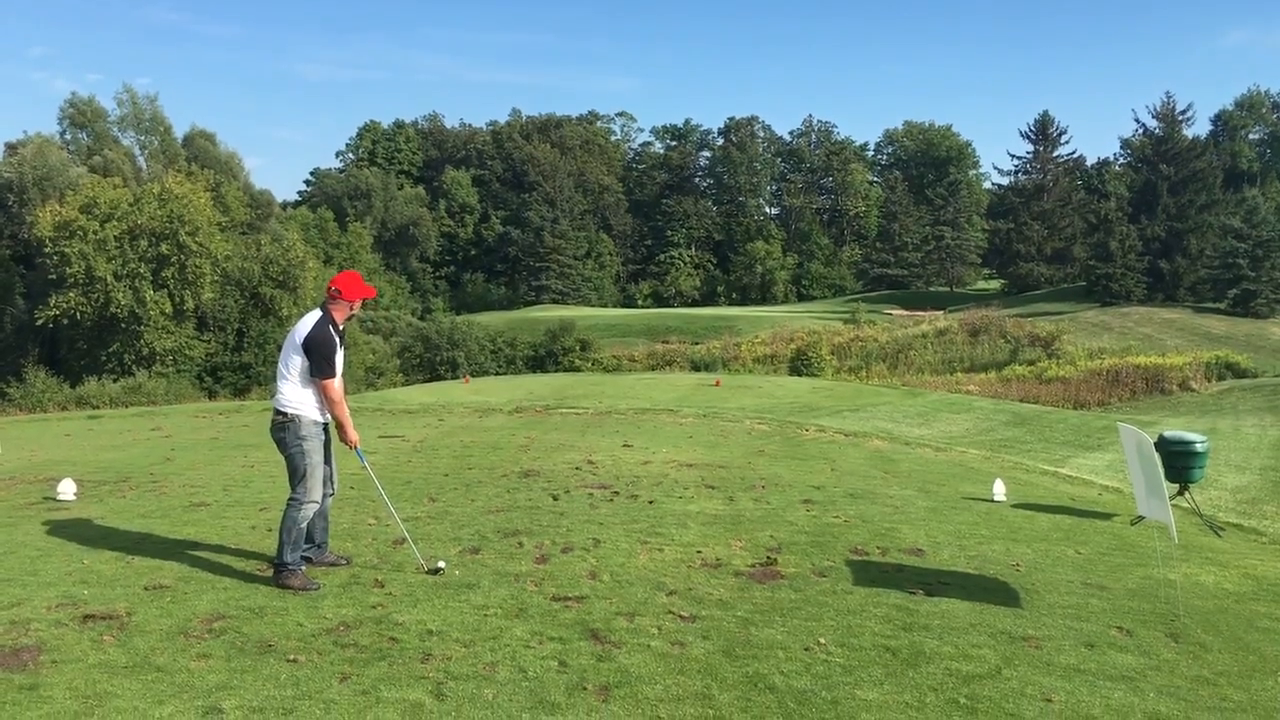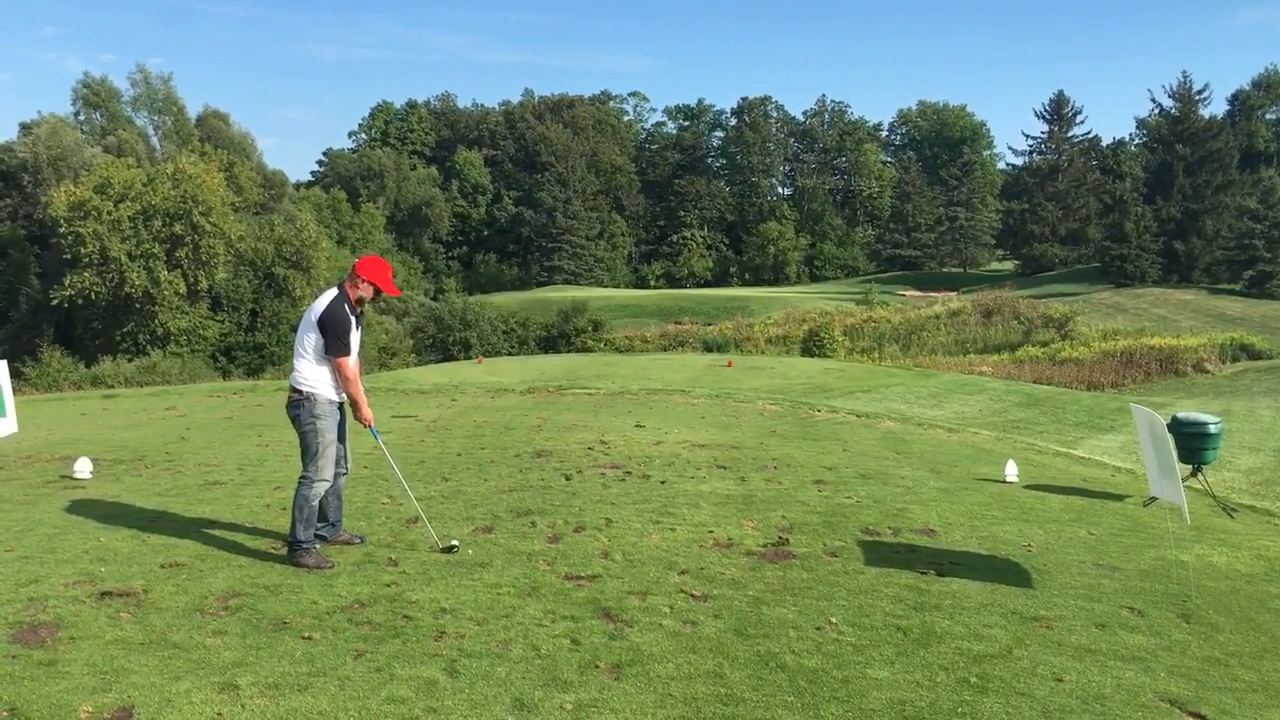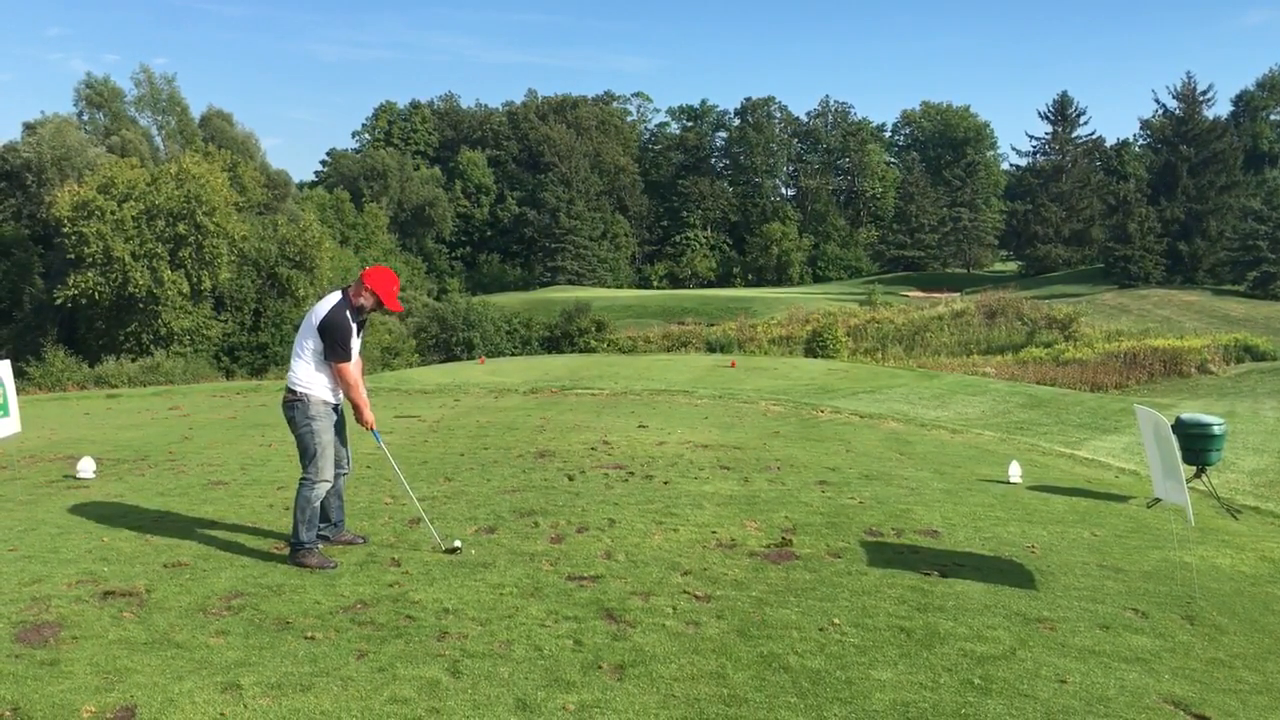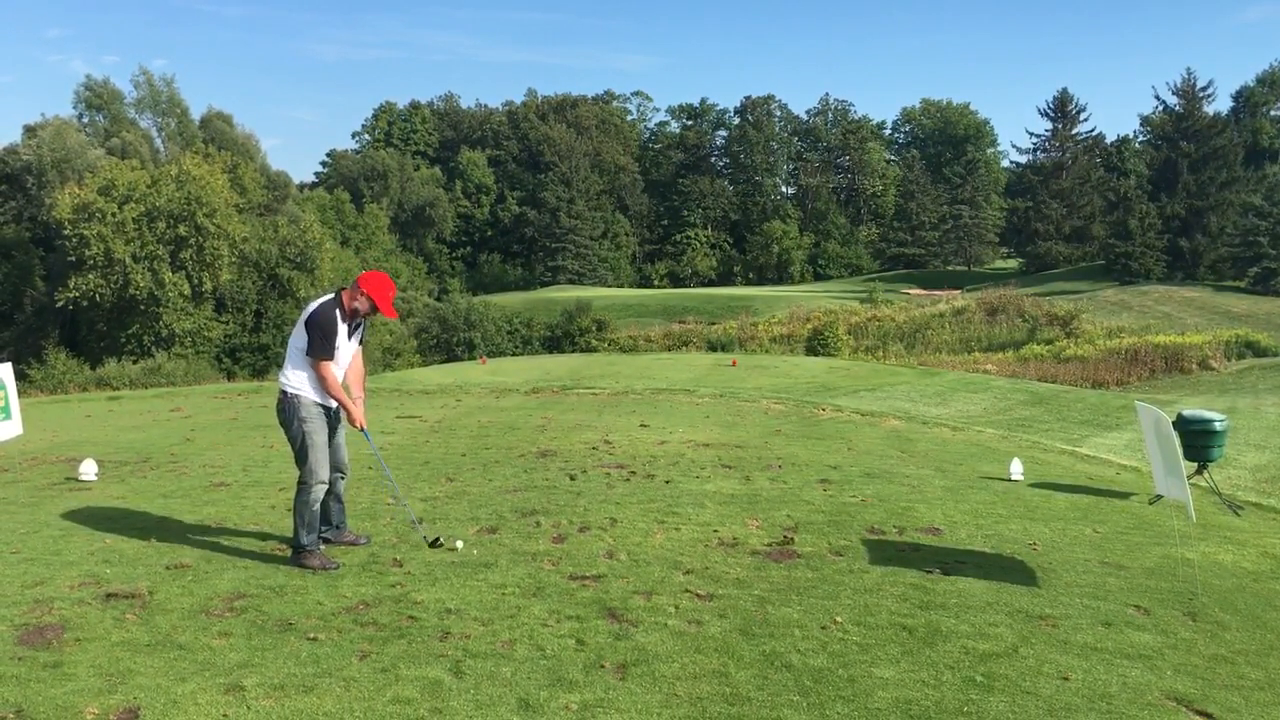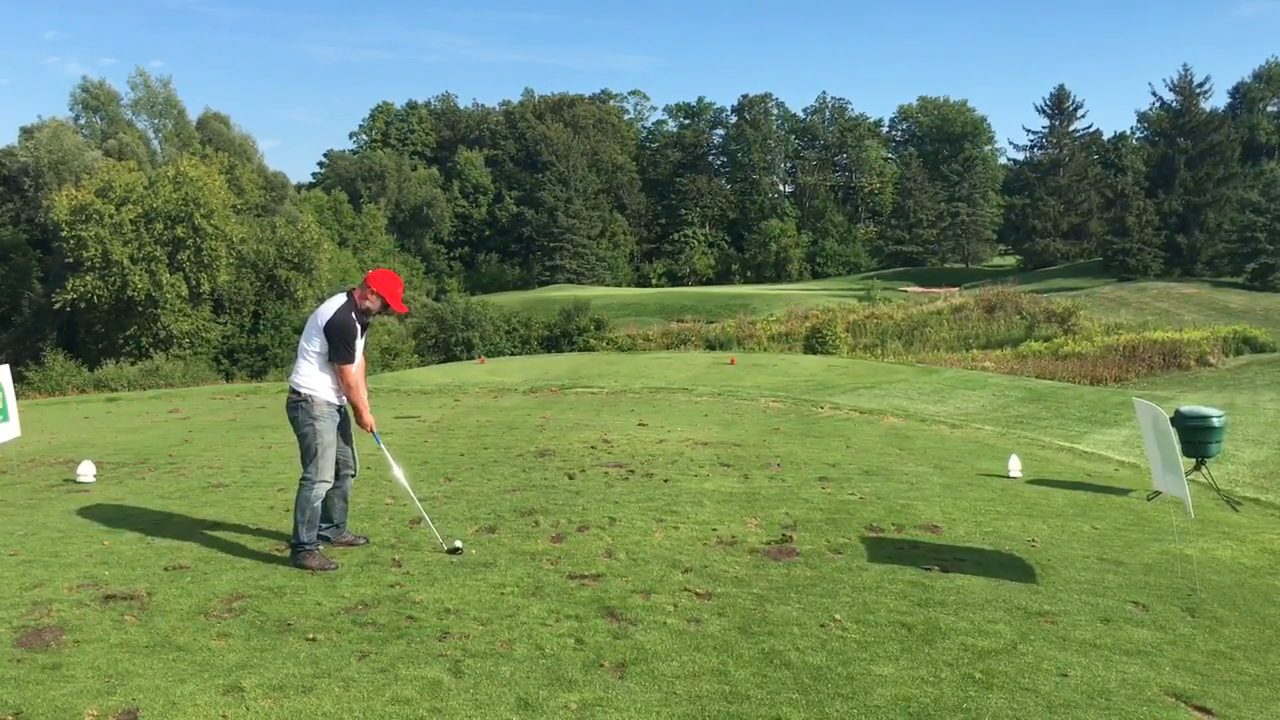
dt=1s
person 1, frame 1
left shoulder: (328, 326)
right shoulder: (320, 334)
left elbow: (335, 381)
right elbow: (329, 391)
left wrist: (345, 420)
right wrist: (346, 427)
left hip: (313, 421)
right hip: (298, 422)
left knee: (324, 488)
right knee: (307, 496)
left ankle: (314, 550)
right ankle: (286, 569)
person 1, frame 2
left shoulder: (349, 307)
right shoulder: (335, 312)
left elbow: (352, 360)
right elbow: (344, 370)
left wrist: (360, 399)
right wrist: (361, 405)
left hip: (329, 400)
right hip: (313, 401)
left knee: (337, 468)
right knee: (318, 475)
left ankle: (328, 529)
right ankle: (300, 547)
person 1, frame 3
left shoulder: (354, 310)
right shoulder: (337, 317)
left elbow: (354, 359)
right elbow: (344, 375)
left wrist: (363, 398)
right wrist: (362, 409)
left hip: (328, 400)
right hip: (308, 401)
left knee: (338, 467)
right knee: (318, 475)
left ankle: (331, 529)
right ankle: (302, 548)
person 1, frame 4
left shoulder: (357, 318)
right shoulder: (324, 315)
left elbow: (355, 360)
right elbow: (323, 371)
left wrist: (358, 399)
right wrist: (349, 406)
left hip: (328, 404)
right hip: (302, 402)
left knee: (337, 470)
right knee: (316, 477)
left ankle: (332, 530)
right ankle: (304, 549)
person 1, frame 5
left shoulder: (357, 312)
right shoulder: (342, 319)
left elbow: (357, 360)
right elbow: (346, 376)
left wrist: (364, 401)
right wrist: (362, 412)
left hip: (332, 402)
right hip: (312, 402)
left knee: (345, 468)
right knee: (319, 476)
left ankle: (332, 530)
right ankle: (303, 549)
